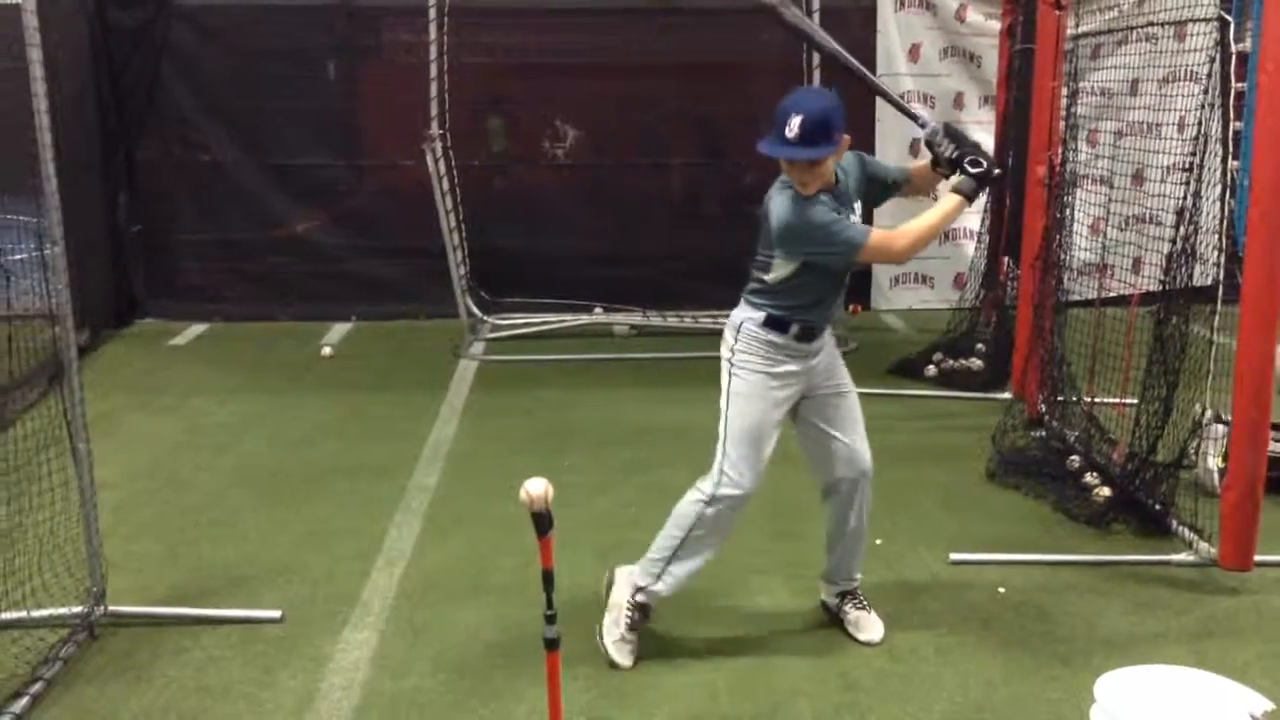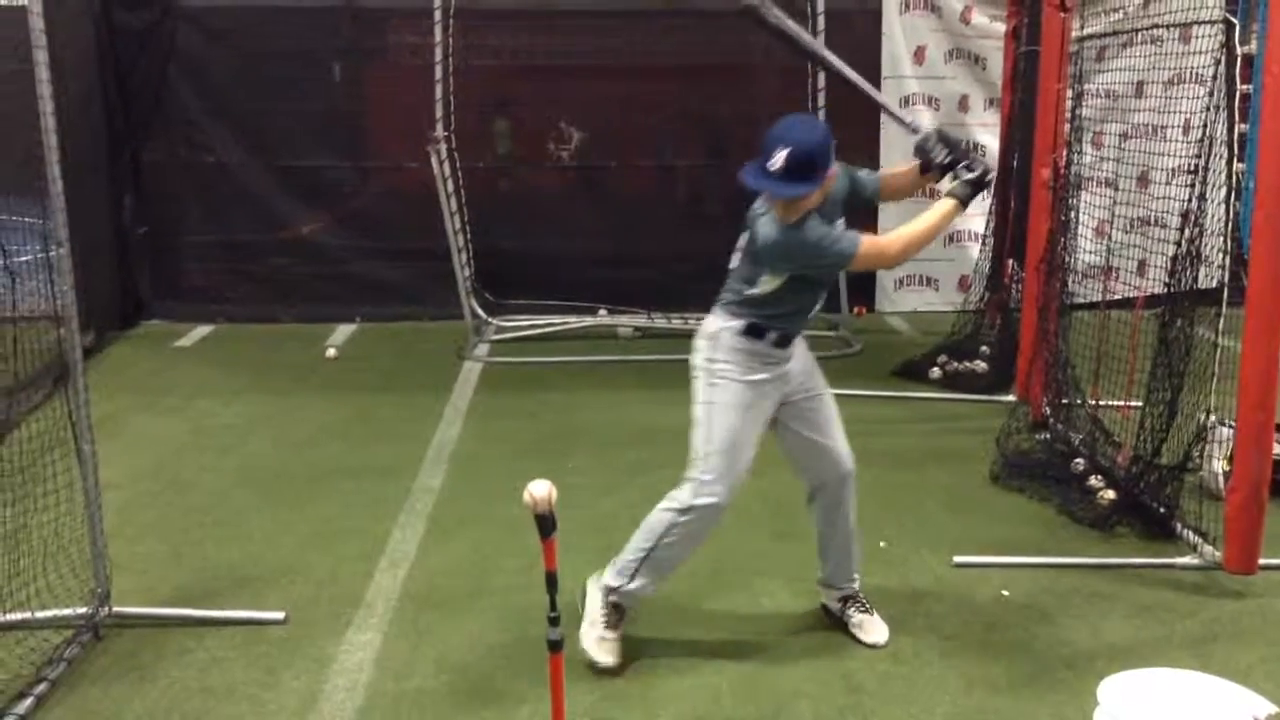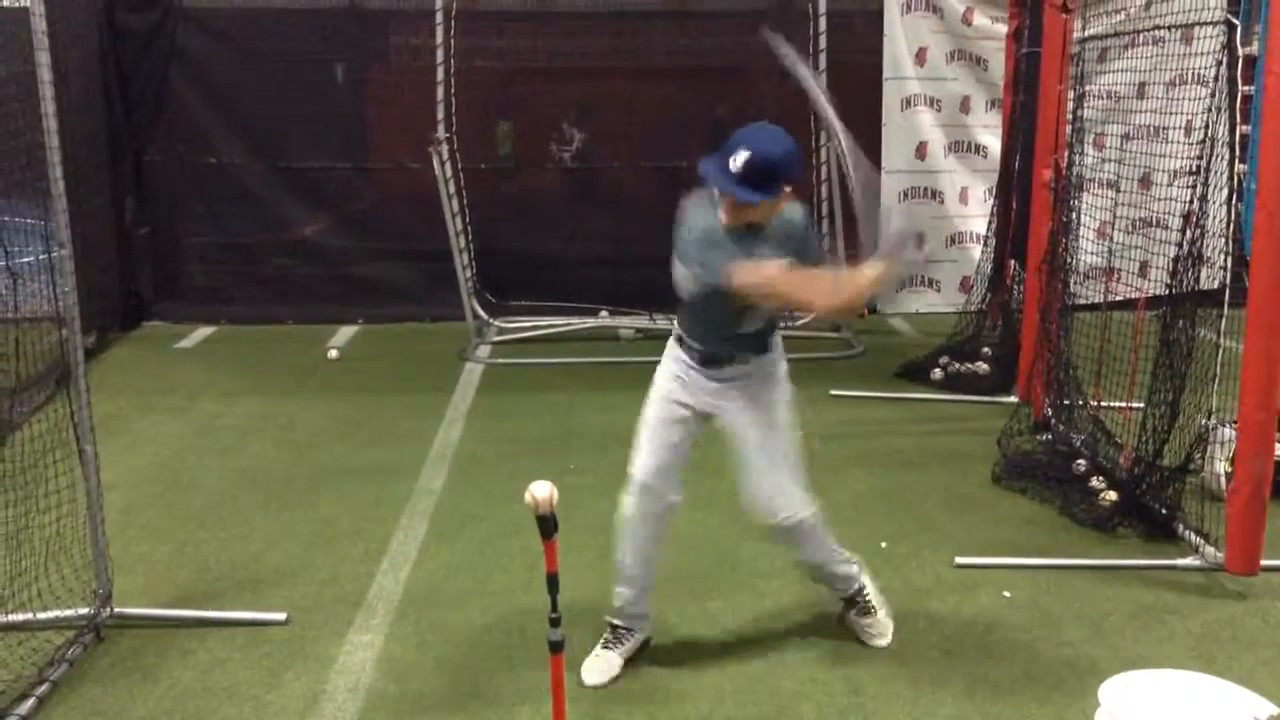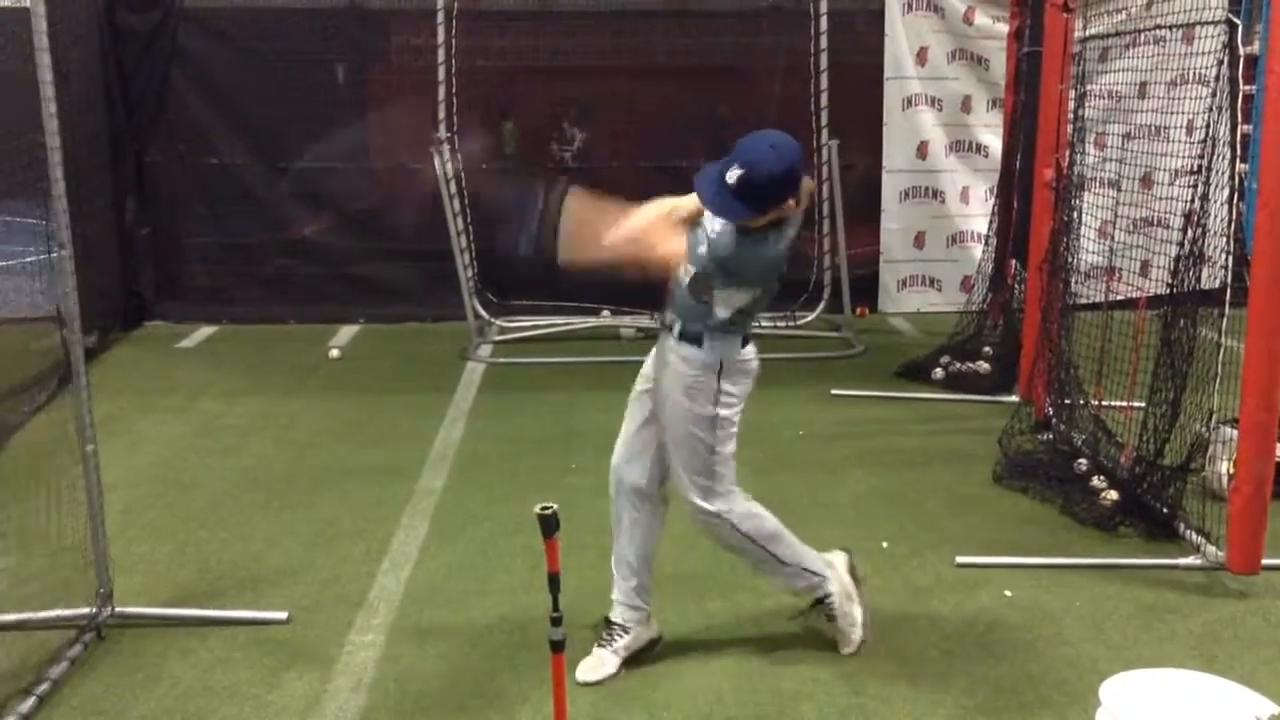
dt=0.2s
person 1, frame 1
left shoulder: (852, 169)
right shoulder: (792, 213)
left elbow: (911, 182)
right elbow: (896, 248)
left wrist: (944, 161)
right wrist: (966, 192)
left hip: (816, 346)
right hip: (761, 347)
left knee: (852, 468)
right knee: (731, 484)
left ankle: (841, 589)
right ankle: (638, 589)
person 1, frame 2
left shoulder: (835, 181)
right shoulder: (777, 232)
left elbow: (884, 185)
right elbow: (888, 251)
left wrist: (930, 166)
right wrist: (958, 196)
left hip: (787, 352)
right hip: (733, 355)
left knee: (835, 469)
right knee: (708, 491)
left ankle: (841, 592)
right ankle: (614, 593)
person 1, frame 3
left shoulder: (791, 225)
right shoulder: (701, 219)
left elbow: (818, 296)
right elbow: (759, 279)
left wrist: (878, 269)
right wrist: (879, 269)
left hip: (752, 374)
right hip: (687, 364)
left knee: (781, 506)
right knee: (648, 488)
left ankle: (851, 586)
right ankle: (628, 624)
person 1, frame 4
left shoulder: (749, 252)
right shoulder: (755, 194)
left elbow: (665, 257)
right elbow: (682, 210)
left hip: (709, 368)
right hip: (676, 350)
left knee: (712, 499)
right knee: (632, 477)
left ankle: (826, 579)
right ankle: (632, 622)
